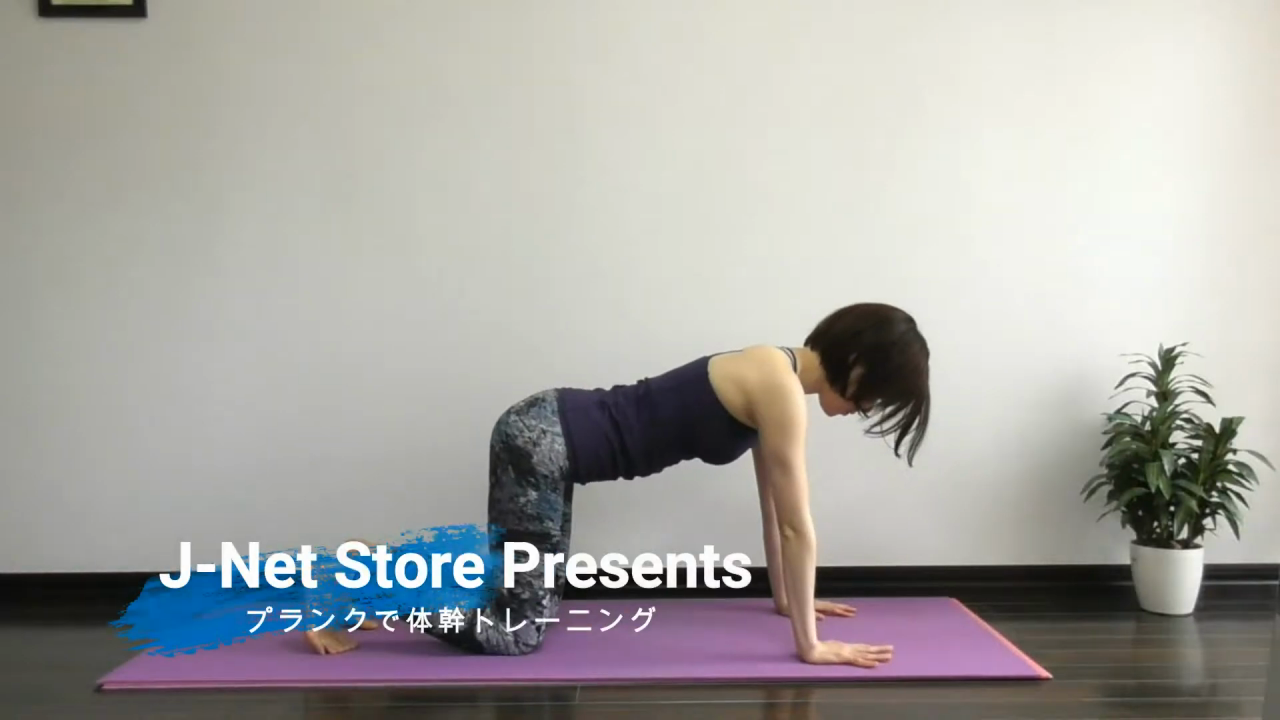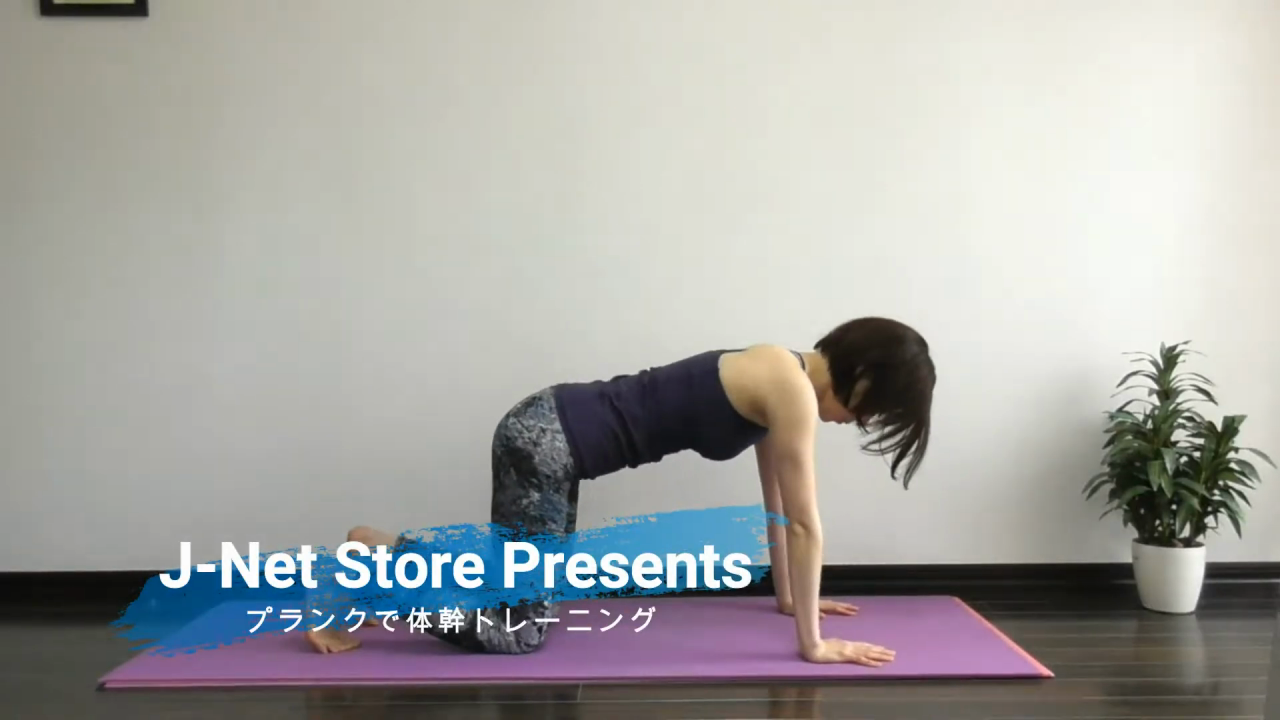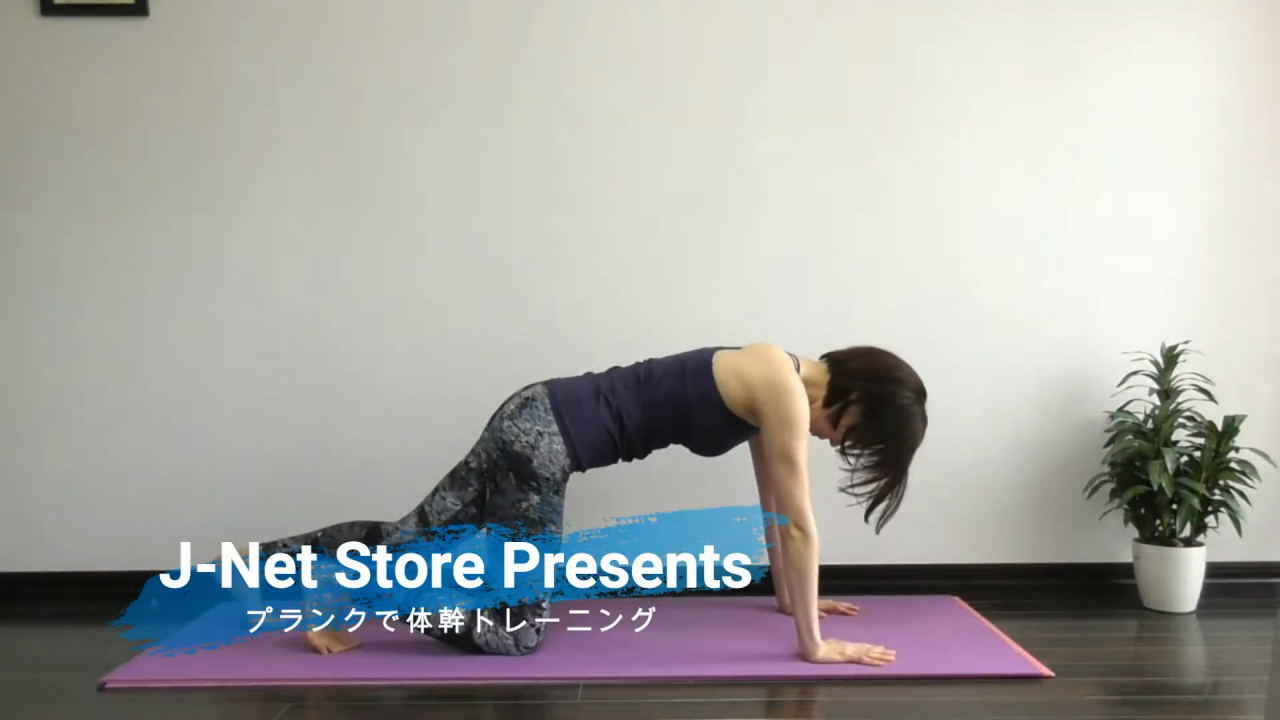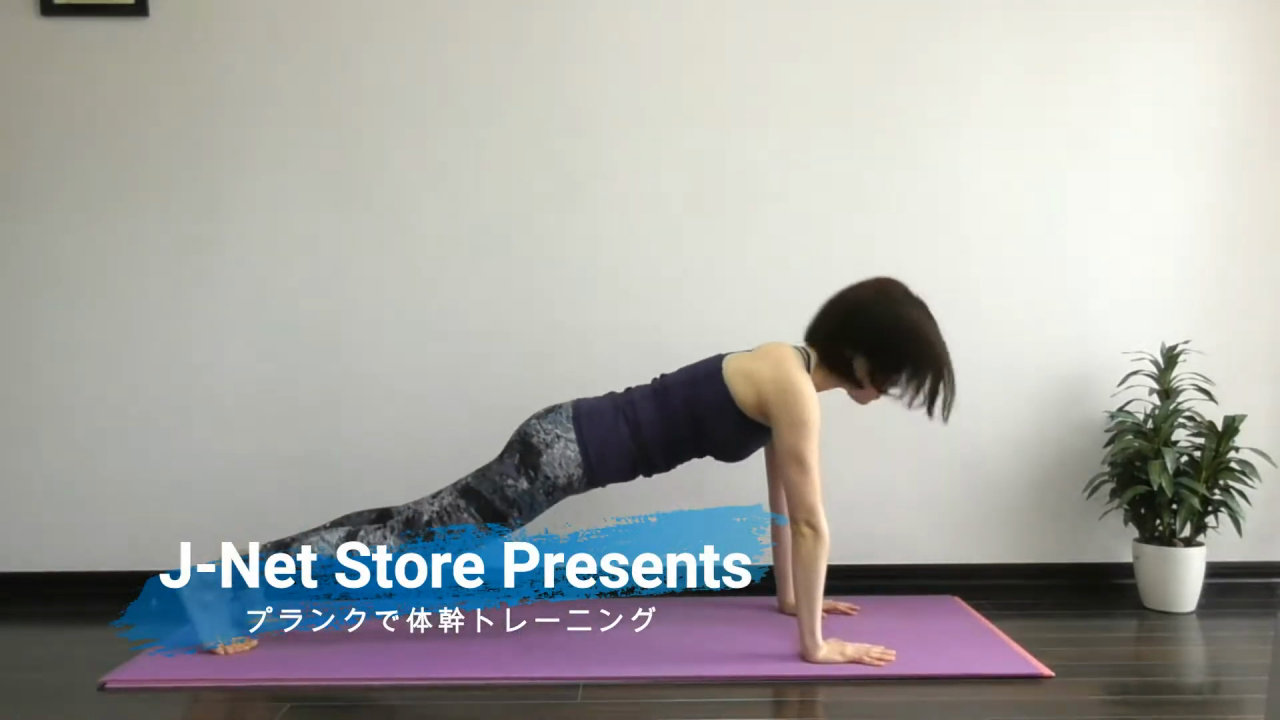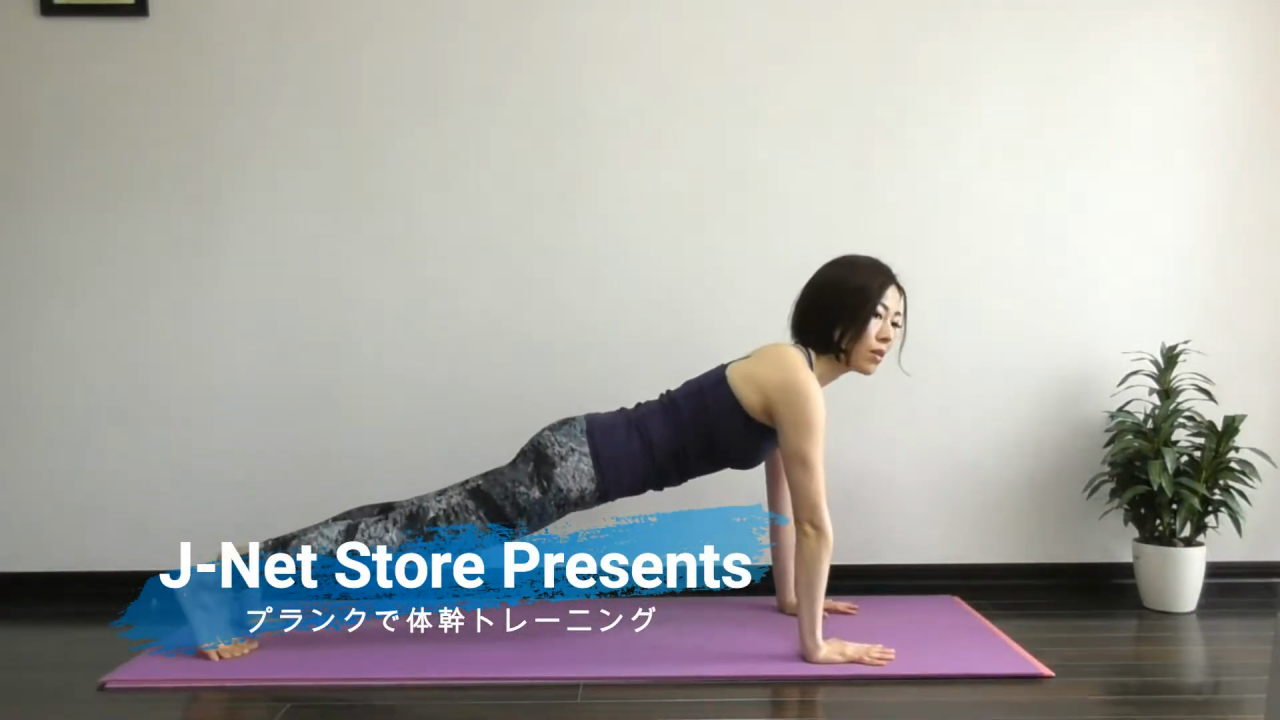
dt=1s
person 1, frame 1
left shoulder: (775, 374)
right shoulder: (781, 389)
left elbow: (772, 508)
right elbow: (795, 528)
left wrist: (787, 599)
right wrist: (809, 645)
left hip: (550, 438)
right hip: (540, 445)
left knee: (529, 599)
right knee: (517, 634)
person 1, frame 2
left shoulder: (778, 378)
right shoulder: (791, 388)
left elbow: (775, 499)
right elbow: (802, 523)
left wrist: (789, 595)
right wrist: (813, 642)
left hip: (553, 434)
right hip: (541, 441)
left knee: (527, 595)
right knee: (517, 630)
person 1, frame 3
left shoulder: (773, 384)
right shoulder: (785, 391)
left elbow: (773, 508)
right elbow: (797, 523)
left wrist: (790, 595)
right wrist: (814, 643)
left hip: (537, 418)
right hip: (544, 440)
left knee: (413, 537)
right knee: (514, 631)
person 1, frame 4
left shoulder: (789, 371)
right shoulder: (793, 387)
left elbow: (782, 504)
right elbow: (810, 521)
left wrist: (789, 595)
right wrist: (815, 642)
left hip: (575, 439)
right hip: (564, 450)
left knee: (415, 527)
right knee: (413, 538)
person 1, frame 5
left shoulder: (788, 369)
right shoulder: (798, 384)
left elbow: (779, 497)
right elbow: (814, 522)
left wrist: (790, 595)
right wrist: (815, 642)
left hip: (587, 455)
right hip: (576, 467)
left knee: (413, 524)
right knee: (407, 533)
